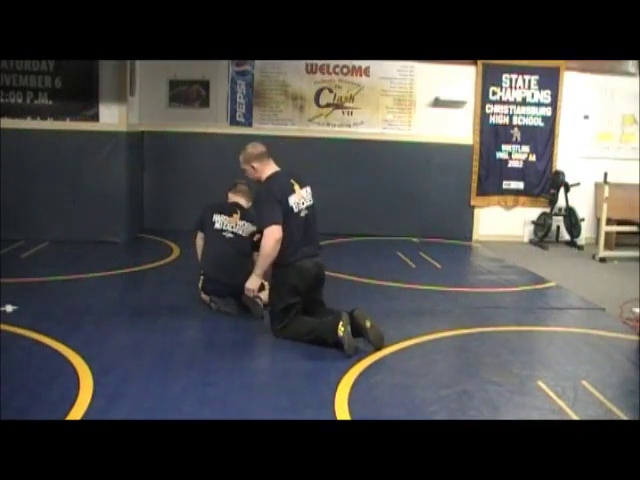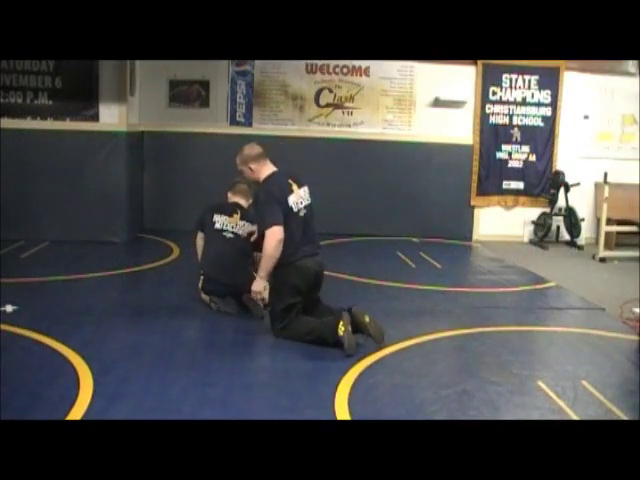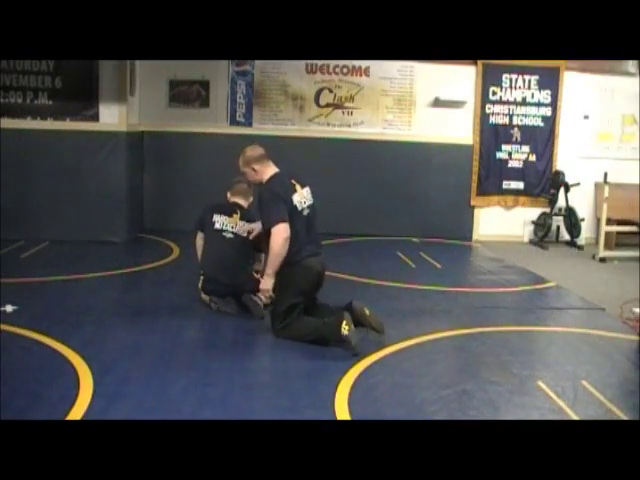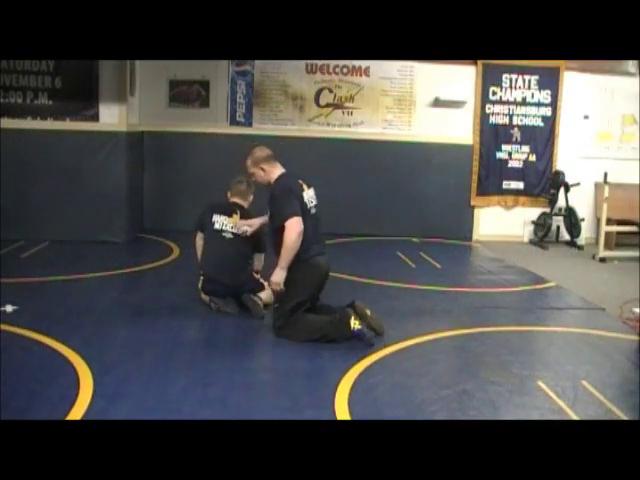
dt=0.2s
person 1, frame 1
left shoulder: (266, 192)
right shoulder: (297, 180)
left elbow: (274, 236)
left wrist: (256, 275)
left hip: (291, 268)
right hip: (315, 262)
left knee: (283, 325)
right knee: (314, 310)
left ankle: (334, 328)
right ankle: (353, 320)
person 1, frame 2
left shoulder: (265, 193)
right shoulder: (294, 180)
left elbow: (276, 237)
left wrist: (261, 277)
right wrist: (263, 226)
left hip: (292, 268)
right hip: (314, 262)
left knee: (282, 325)
right knee: (311, 307)
left ankle: (334, 328)
right ankle: (351, 317)
person 1, frame 3
left shoulder: (269, 192)
right shoulder: (294, 181)
left elbow: (282, 235)
left wrist: (268, 276)
right wrist: (264, 224)
left hip: (296, 268)
right hip: (315, 261)
left knee: (283, 325)
right knee: (306, 307)
left ankle: (336, 328)
right ankle: (350, 313)
person 1, frame 4
left shoulder: (280, 189)
right shoulder: (295, 182)
left elbow: (295, 229)
left wrist: (280, 269)
right wrist: (262, 220)
left hip: (303, 266)
right hip: (317, 262)
left knee: (284, 325)
right knee: (306, 308)
left ankle: (344, 324)
right ankle: (352, 313)
person 2, frame 1
left shoulder: (210, 210)
right shoulder: (253, 221)
left elbow: (200, 240)
left hip: (211, 279)
right hip: (242, 281)
left knee: (205, 293)
right knee: (266, 293)
left ankle: (217, 301)
right ankle: (254, 300)
person 2, frame 2
left shoulder: (210, 211)
right shoulder: (253, 222)
left elbow: (200, 240)
left hip: (212, 279)
right hip: (241, 281)
left knee: (204, 293)
left ankle: (217, 301)
right ankle: (251, 299)
person 2, frame 3
left shoulder: (210, 211)
right shoulder: (254, 223)
left elbow: (200, 240)
left hip: (212, 280)
right hip: (242, 282)
left knee: (204, 293)
left ankle: (218, 300)
right ankle: (255, 300)
person 2, frame 4
left shoulder: (210, 211)
left elbow: (199, 240)
right elbow: (258, 265)
left hip: (212, 280)
right hip: (242, 282)
left knee: (205, 293)
right knee: (267, 294)
left ankle: (217, 300)
right ankle: (255, 300)
